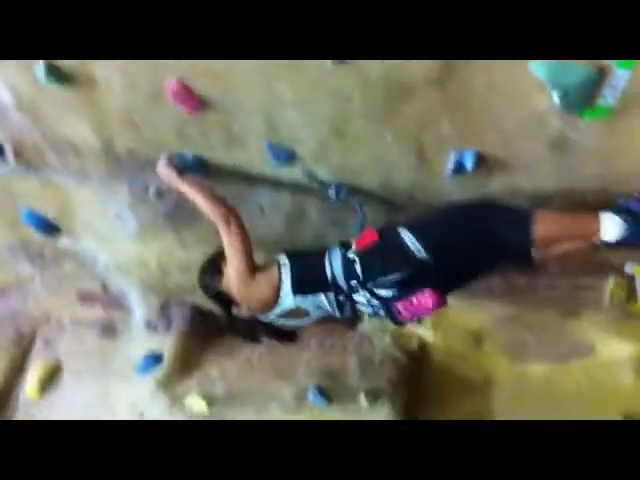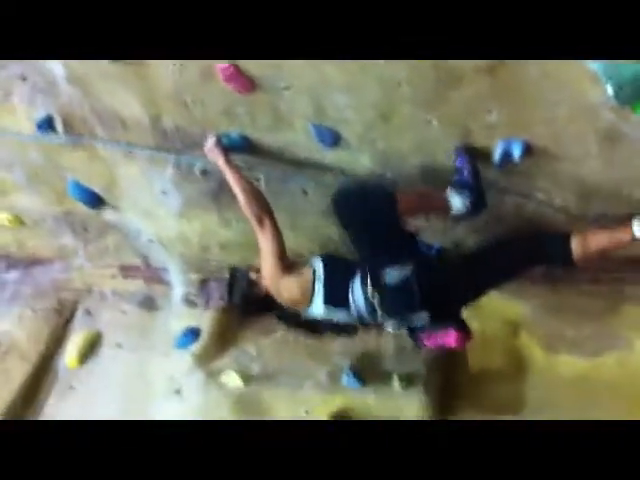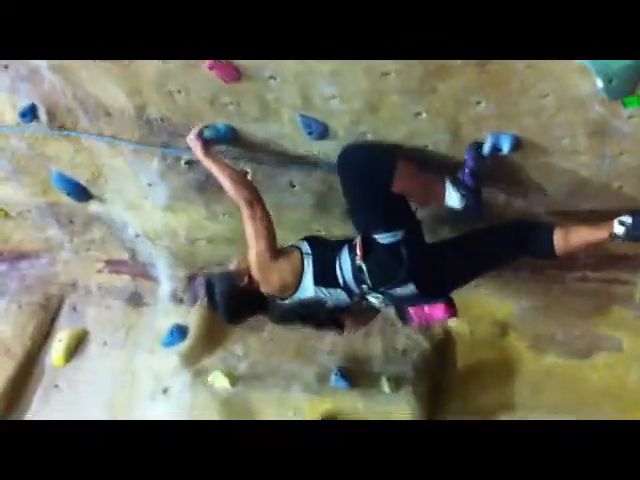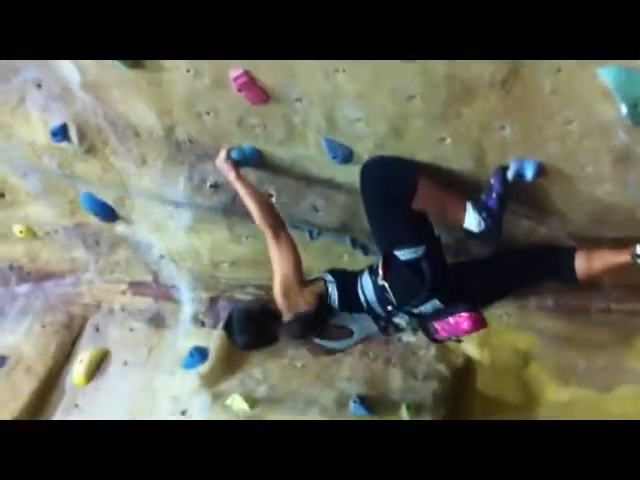
dt=0.7s
person 1, frame 1
left shoulder: (264, 307)
right shoulder: (250, 286)
right elbow: (226, 218)
right wrist: (177, 179)
left hip: (387, 297)
right hip: (382, 266)
left knee: (497, 245)
right knee: (488, 219)
left ankle: (600, 235)
person 1, frame 2
left shoulder: (296, 297)
right shoulder: (282, 286)
right elbow: (261, 217)
right wrist: (222, 161)
left hip: (407, 304)
right hip: (402, 292)
left knee: (531, 244)
right knee: (353, 199)
right ankle: (457, 198)
person 1, frame 3
left shoulder: (281, 299)
right shoulder: (268, 272)
left elbow: (357, 315)
right elbow: (250, 202)
right wrist: (204, 154)
left hip: (392, 282)
right hip: (389, 260)
left knee: (519, 234)
right knee: (358, 158)
right ankle: (456, 194)
person 1, frame 4
left shoulder: (311, 335)
right shoulder: (289, 296)
right elbow: (274, 230)
right wrist: (235, 176)
left hip: (412, 307)
right hip: (410, 281)
right knee: (380, 172)
right ankle: (476, 218)
